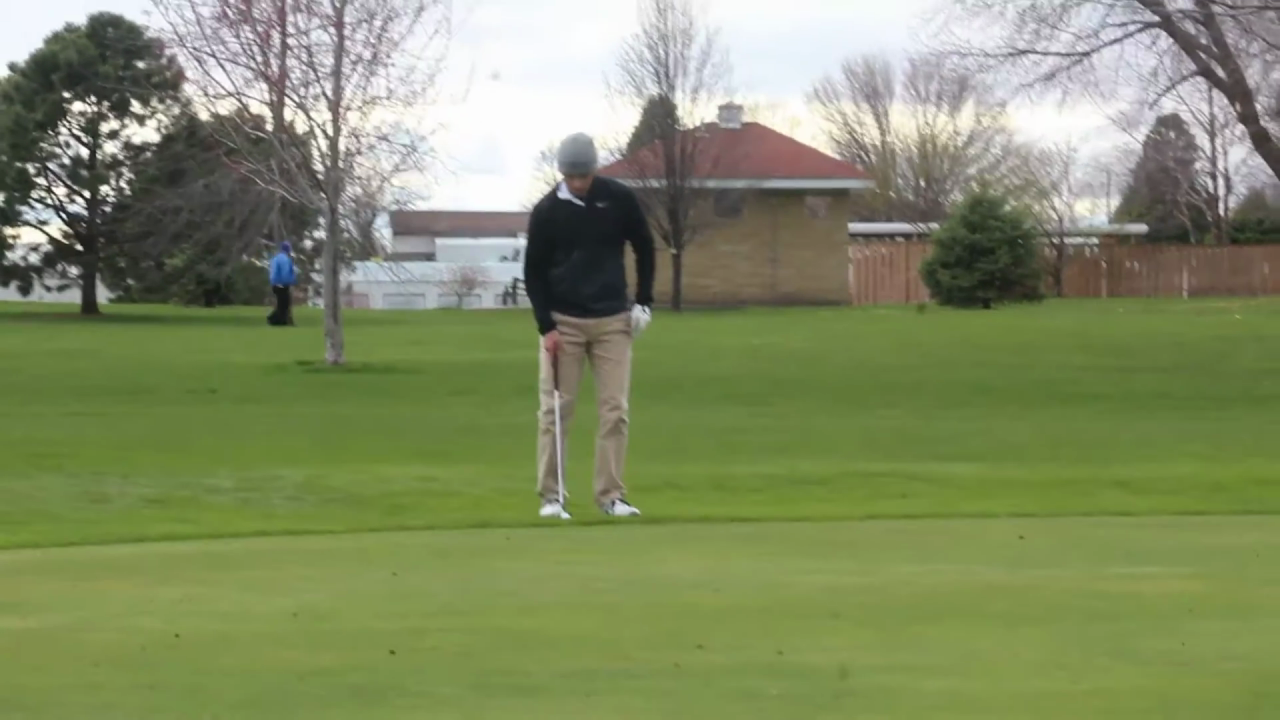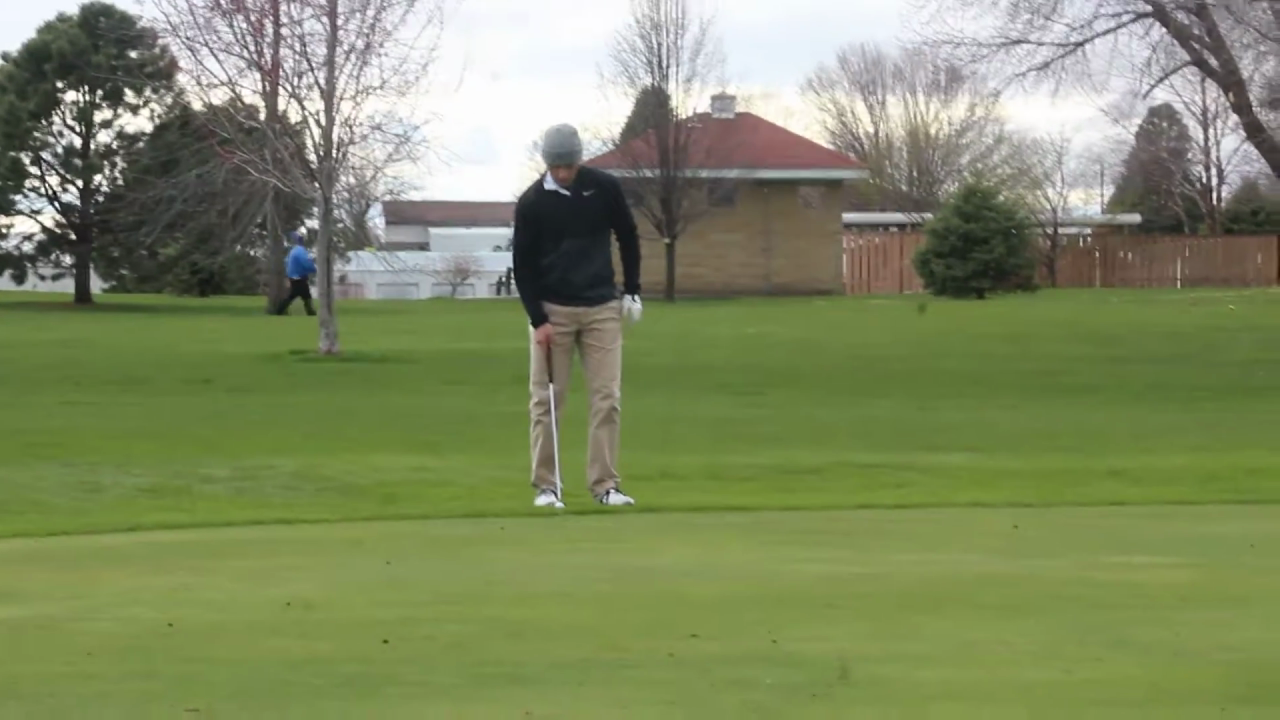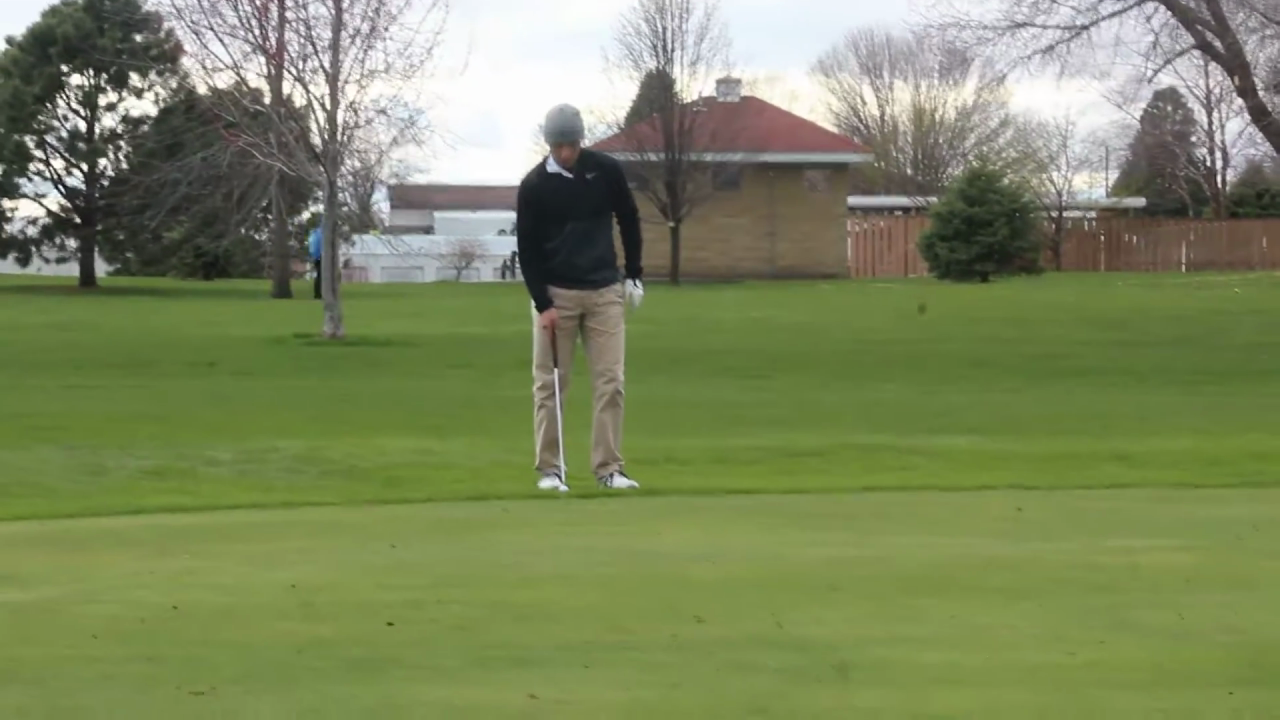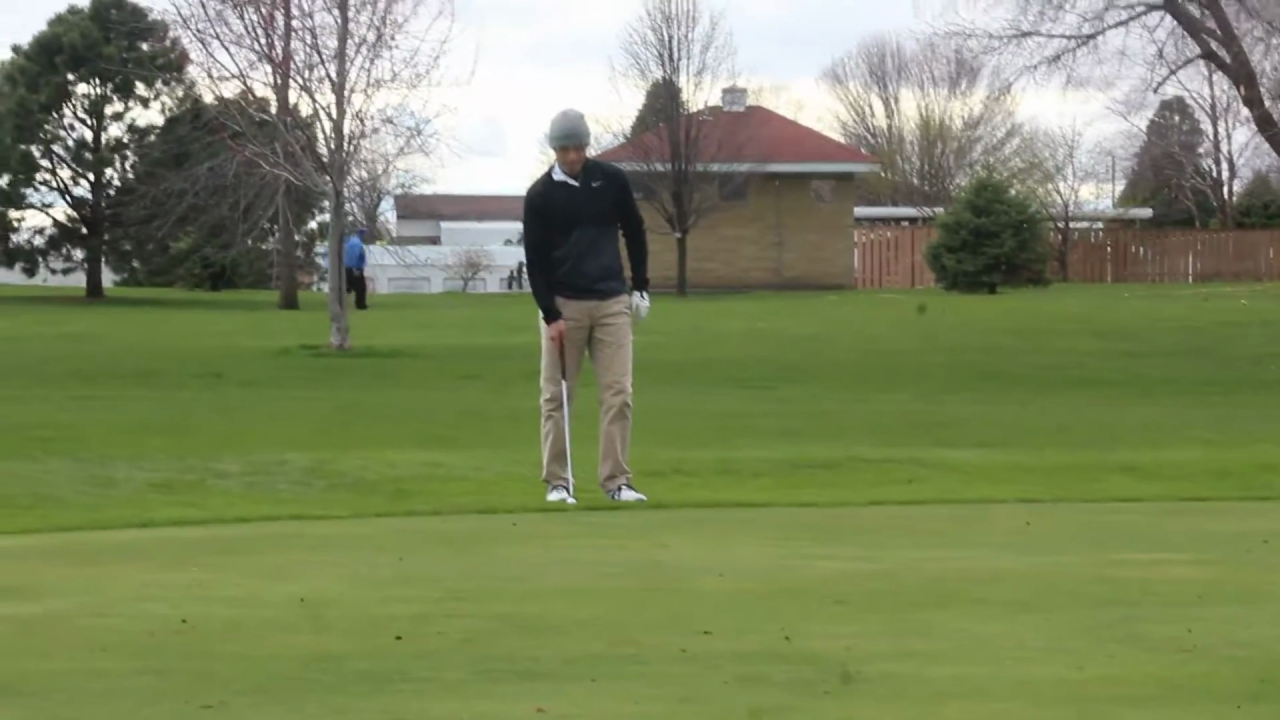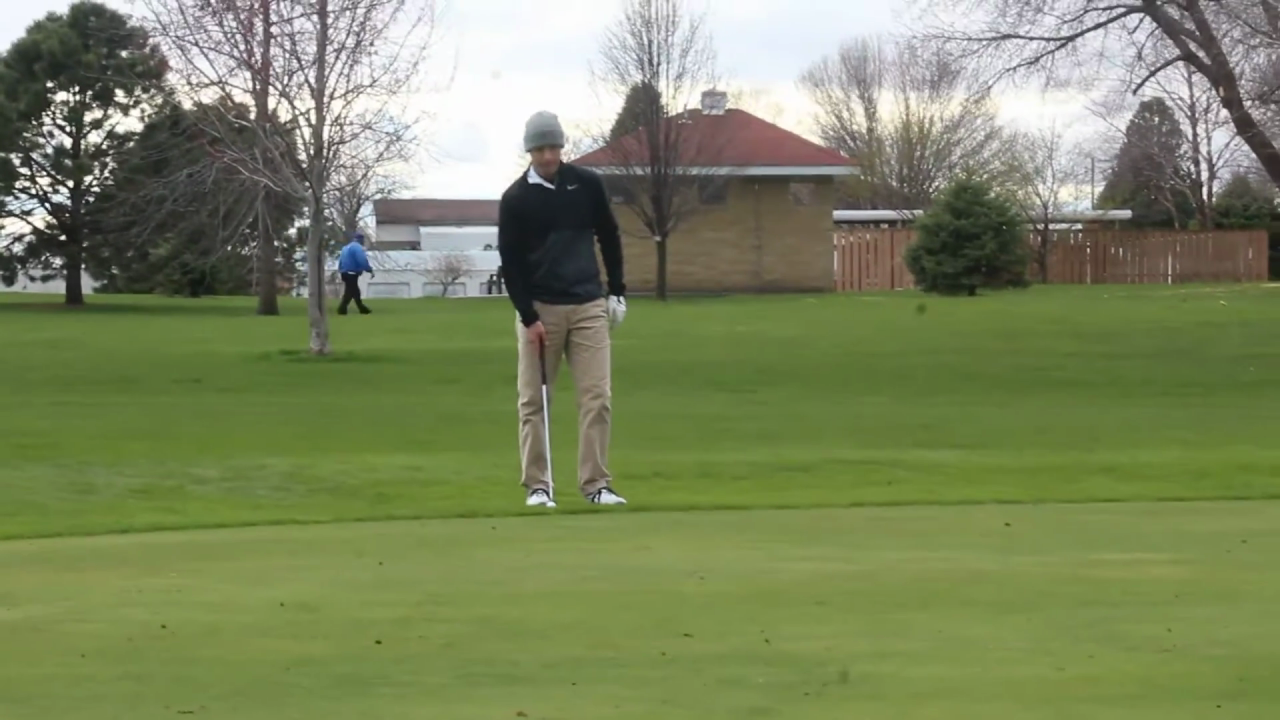
dt=0.3s
person 1, frame 1
left shoulder: (620, 198)
right shoulder: (546, 210)
left elbow: (644, 248)
right elbow: (534, 272)
left wrist: (643, 301)
right wrist: (545, 326)
left hip: (612, 319)
right hip: (562, 320)
left knee: (615, 409)
right knee: (554, 409)
left ankle: (611, 495)
right ankle: (550, 495)
person 1, frame 2
left shoulder: (605, 187)
right shoulder: (531, 202)
left elbow: (628, 236)
right elbow: (523, 265)
left wrist: (632, 290)
right wrist: (537, 319)
left hip: (602, 307)
right hip: (552, 310)
left knee: (606, 398)
right knee: (545, 400)
left ankle: (605, 484)
right ankle: (545, 485)
person 1, frame 3
left shoulder: (607, 170)
right shoulder: (533, 185)
left elbow: (629, 220)
right elbow: (527, 249)
left wrist: (634, 275)
right wrist: (542, 303)
left hip: (605, 290)
right hip: (555, 294)
left knee: (610, 381)
right knee: (549, 383)
left ankle: (608, 467)
right ankle: (549, 469)
person 1, frame 4
left shoulder: (612, 179)
right shoulder: (540, 194)
left elbow: (634, 232)
right elbow: (535, 259)
left wrist: (640, 286)
right wrist: (550, 315)
left hip: (612, 301)
right hip: (563, 305)
left knee: (618, 393)
right knee: (556, 395)
left ankle: (616, 480)
right ankle: (557, 481)
person 1, frame 5
left shoulder: (587, 184)
right shoulder: (515, 199)
left elbow: (609, 237)
right elbow: (510, 263)
left wrist: (617, 291)
right wrist: (528, 317)
left hip: (589, 306)
right hip: (539, 309)
left knee: (597, 397)
right knee: (533, 400)
left ankle: (595, 483)
right ankle: (537, 485)
